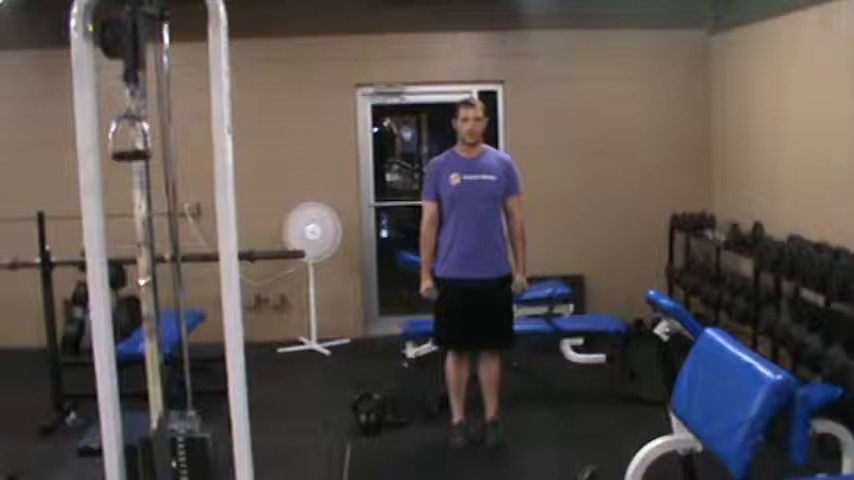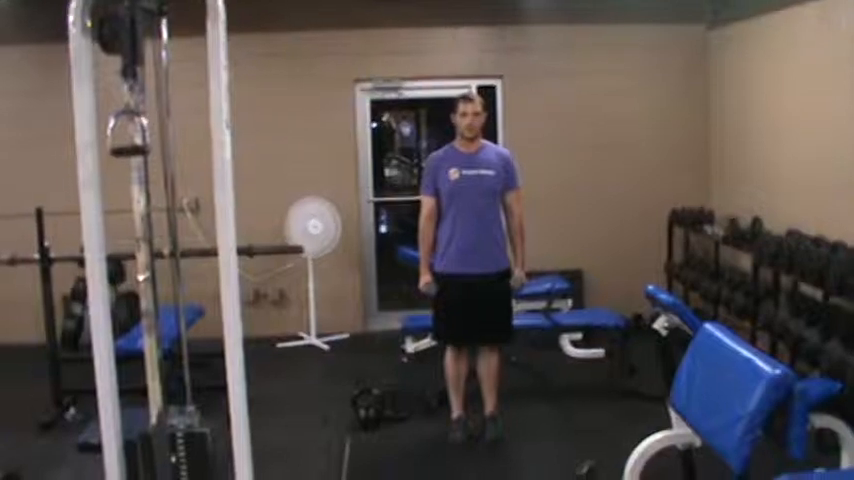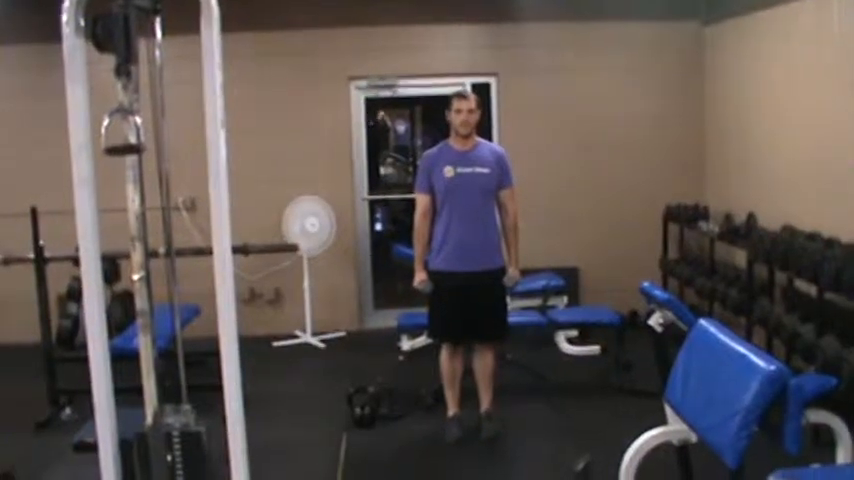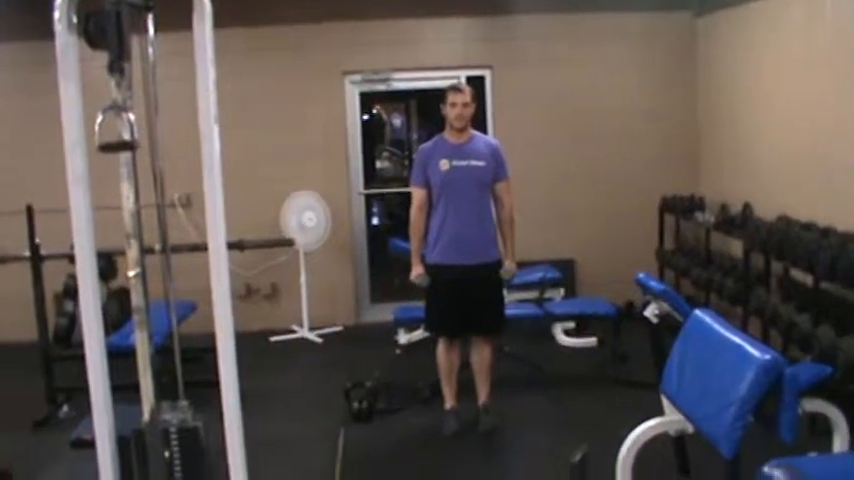
dt=0.3s
person 1, frame 1
left shoulder: (502, 164)
right shoulder: (439, 167)
left elbow: (515, 218)
right elbow: (429, 223)
left wrist: (520, 268)
right wrist: (426, 274)
left hip: (495, 274)
right hip: (452, 276)
left knee: (491, 349)
right knee: (457, 350)
left ankle: (492, 418)
right ankle: (458, 420)
person 1, frame 2
left shoulder: (501, 159)
right shoulder: (437, 162)
left elbow: (514, 214)
right elbow: (427, 218)
left wrist: (519, 263)
right wrist: (424, 269)
left hip: (493, 270)
right hip: (450, 271)
left knee: (490, 344)
right knee: (455, 345)
left ankle: (490, 413)
right ankle: (457, 415)
person 1, frame 3
left shoulder: (495, 156)
right shoulder: (432, 159)
left elbow: (508, 211)
right elbow: (422, 215)
left wrist: (513, 261)
right wrist: (419, 266)
left hip: (488, 267)
right hip: (446, 268)
left knee: (485, 342)
right knee: (451, 343)
left ankle: (487, 410)
right ankle: (453, 413)
person 1, frame 4
left shoulder: (491, 149)
right shoulder: (427, 153)
left elbow: (504, 204)
right elbow: (418, 209)
left wrist: (509, 254)
right wrist: (416, 260)
left hip: (485, 260)
right hip: (442, 262)
left knee: (483, 335)
right knee: (448, 337)
left ankle: (484, 404)
right ankle: (450, 406)
